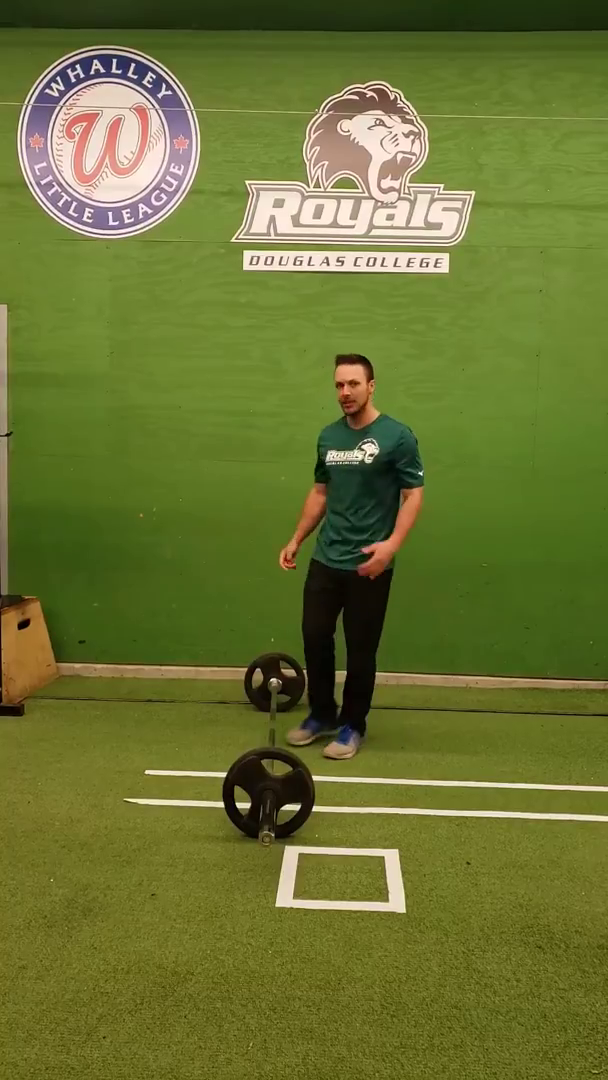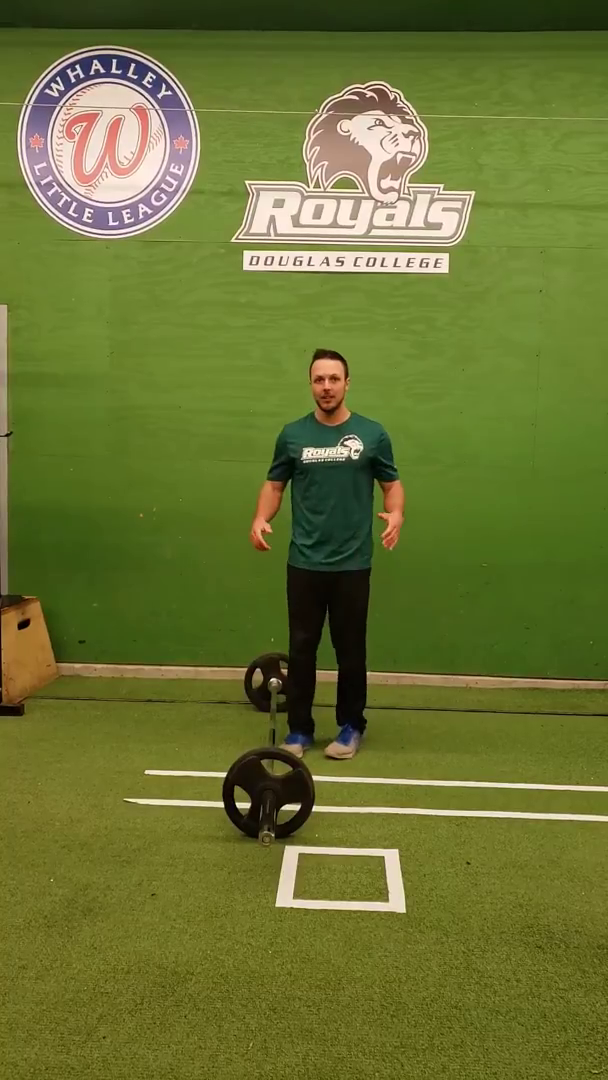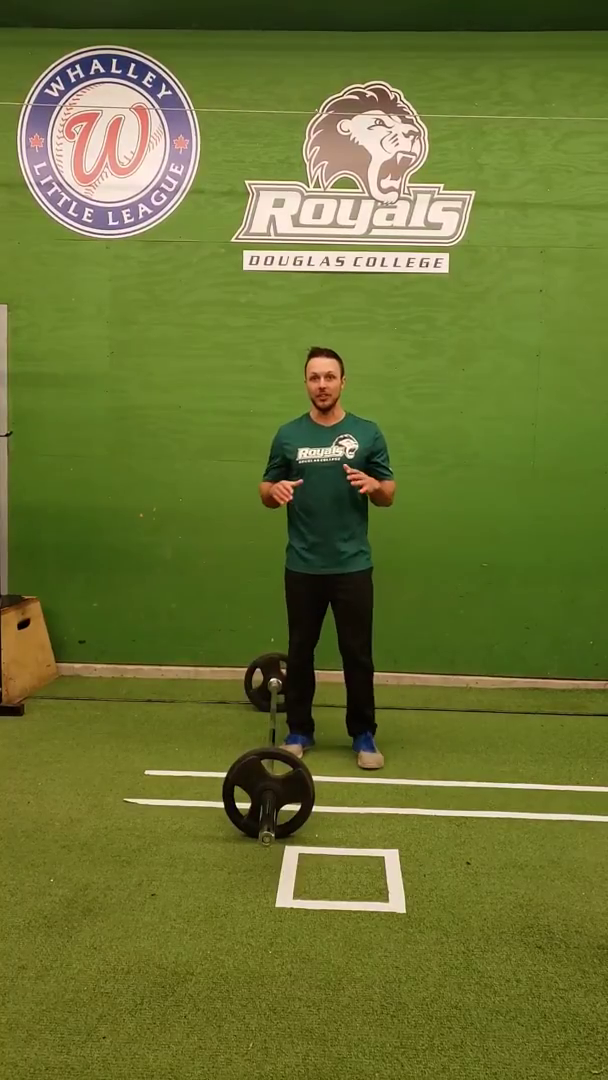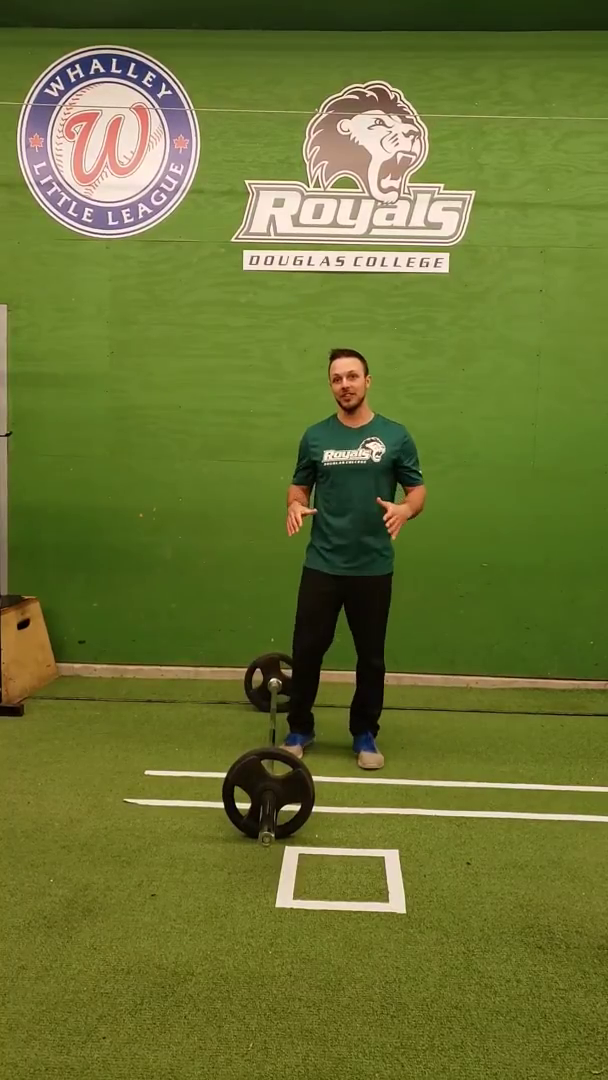
dt=0.5s
person 1, frame 1
left shoulder: (397, 436)
right shoulder: (329, 436)
left elbow: (413, 495)
left wrist: (393, 543)
right wrist: (296, 539)
left hip: (369, 564)
right hip: (325, 559)
left knee: (361, 648)
right knee: (314, 639)
left ankle: (352, 725)
right ankle: (320, 714)
person 1, frame 2
left shoulder: (371, 433)
right shoulder: (293, 434)
left elbow: (391, 483)
right elbow: (274, 485)
left wrist: (395, 513)
right wrist: (260, 519)
left hip: (352, 563)
right hip: (304, 562)
left knee: (350, 649)
right knee: (301, 647)
left ankle: (351, 725)
right ankle: (299, 728)
person 1, frame 3
left shoulder: (367, 433)
right shoulder: (288, 435)
left elbow: (388, 494)
right elbow: (267, 490)
left wrist: (371, 485)
right wrist: (275, 491)
left hip: (353, 565)
right hip: (302, 565)
left knee: (357, 653)
right knee: (300, 650)
left ankle: (363, 734)
right ankle: (299, 730)
person 1, frame 4
left shoulder: (395, 435)
right shoulder: (315, 436)
left elbow: (417, 491)
right elbow: (299, 487)
left wrist: (405, 509)
right wrist: (295, 507)
left hip: (373, 568)
right hip: (321, 564)
left knee: (371, 656)
right knee: (307, 648)
left ankle: (365, 734)
right ankle: (299, 729)
